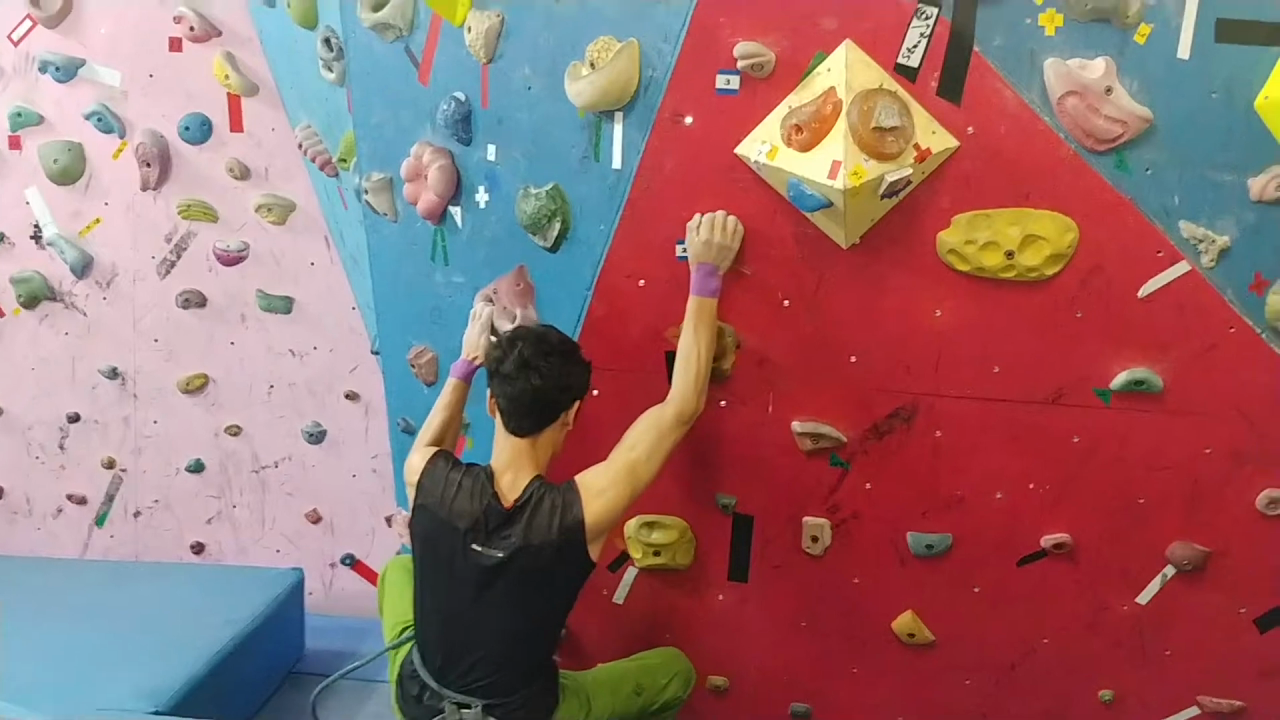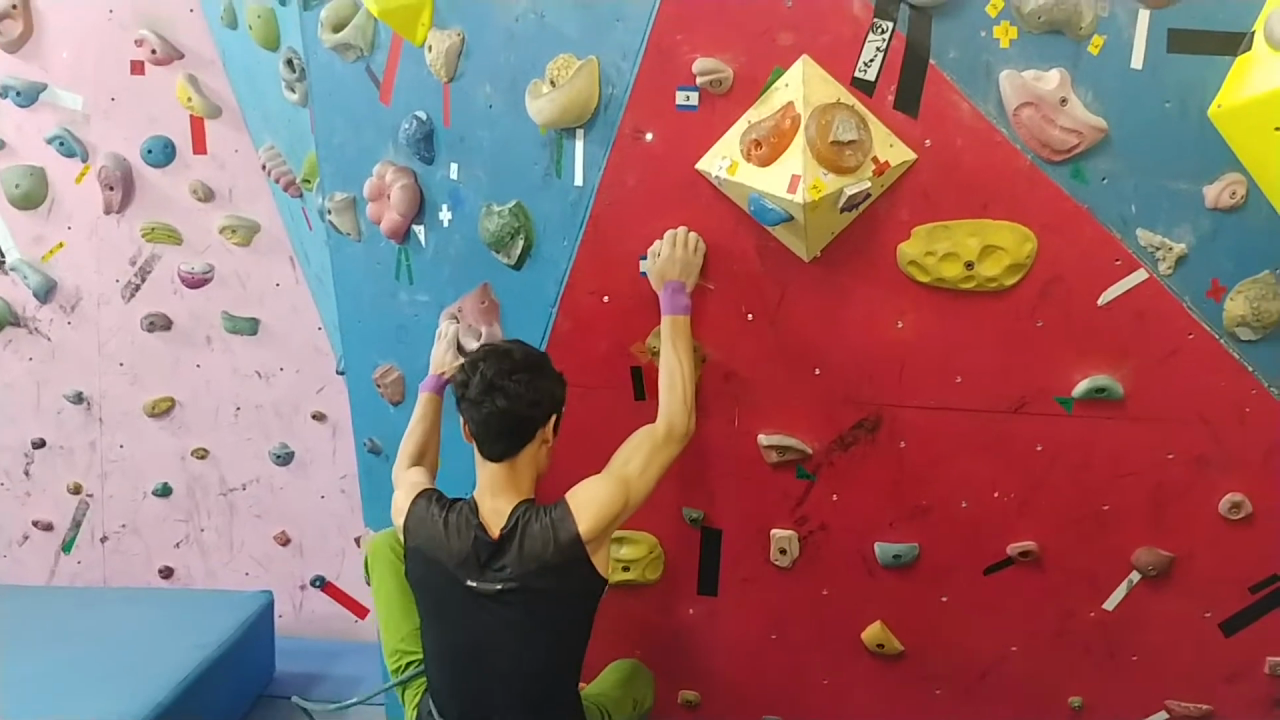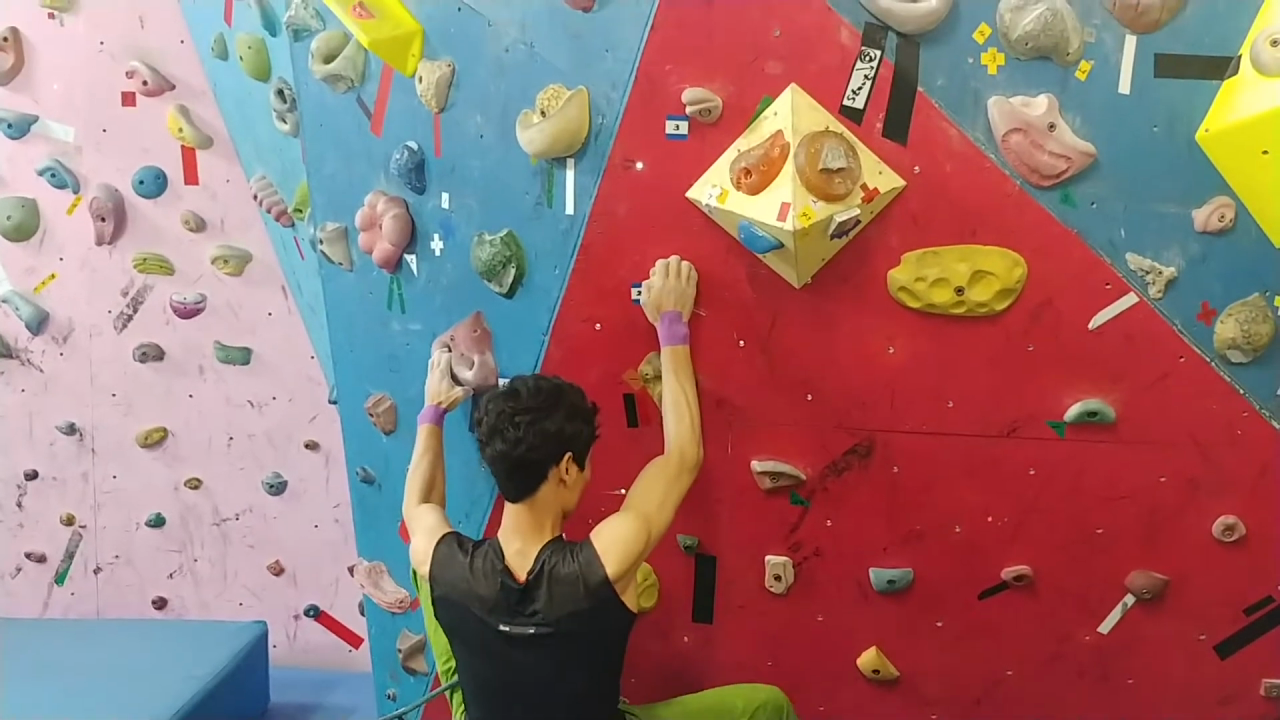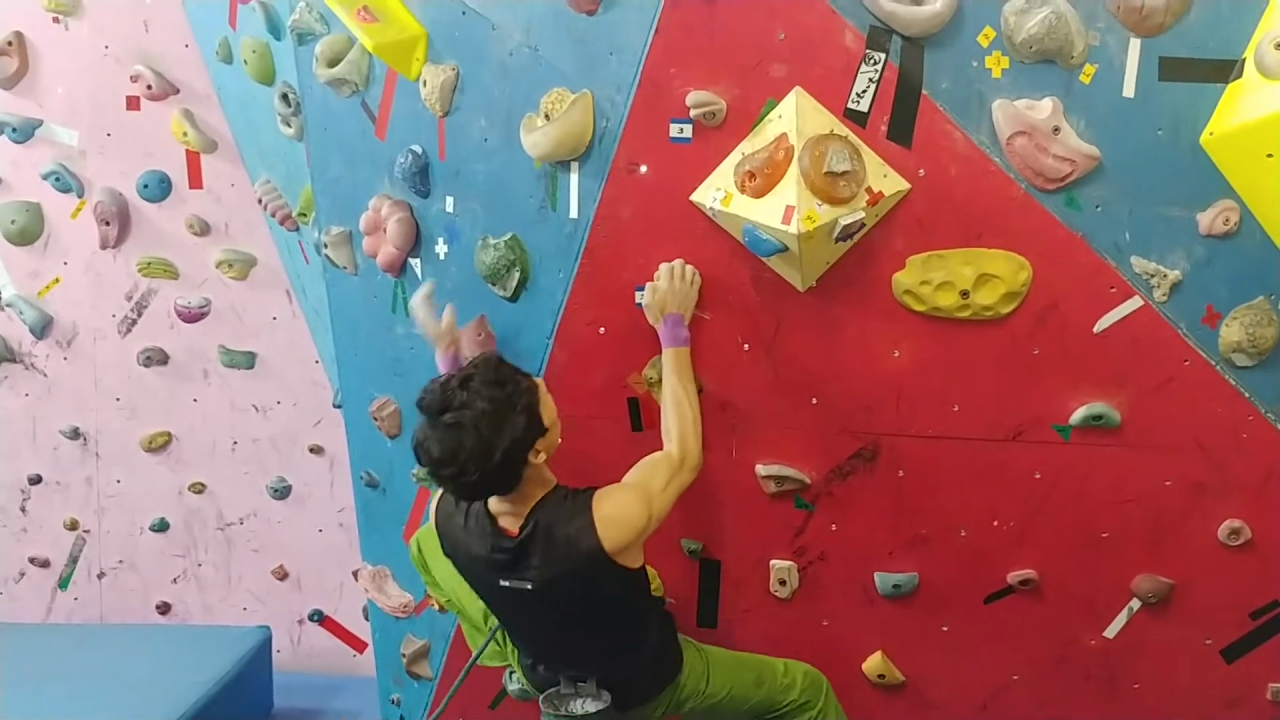
dt=0.7s
person 1, frame 1
left shoulder: (430, 481)
right shoulder: (582, 511)
right elbow: (683, 406)
left wrist: (466, 364)
right wrist: (705, 277)
right knee: (674, 673)
person 1, frame 2
left shoulder: (419, 520)
right shoulder: (576, 527)
left elbow: (408, 470)
right elbow: (674, 426)
left wrist: (437, 378)
right wrist: (674, 295)
right knee: (633, 678)
person 1, frame 3
left shoulder: (440, 565)
right shoulder: (602, 563)
left elbow: (419, 507)
right elbow: (684, 456)
left wrist: (434, 411)
right wrist: (672, 326)
person 1, frame 4
left shoulder: (450, 521)
right shoulder: (603, 522)
left elbow: (462, 456)
right elbow: (683, 456)
left wrist: (451, 367)
right wrist: (672, 328)
left hip: (547, 676)
